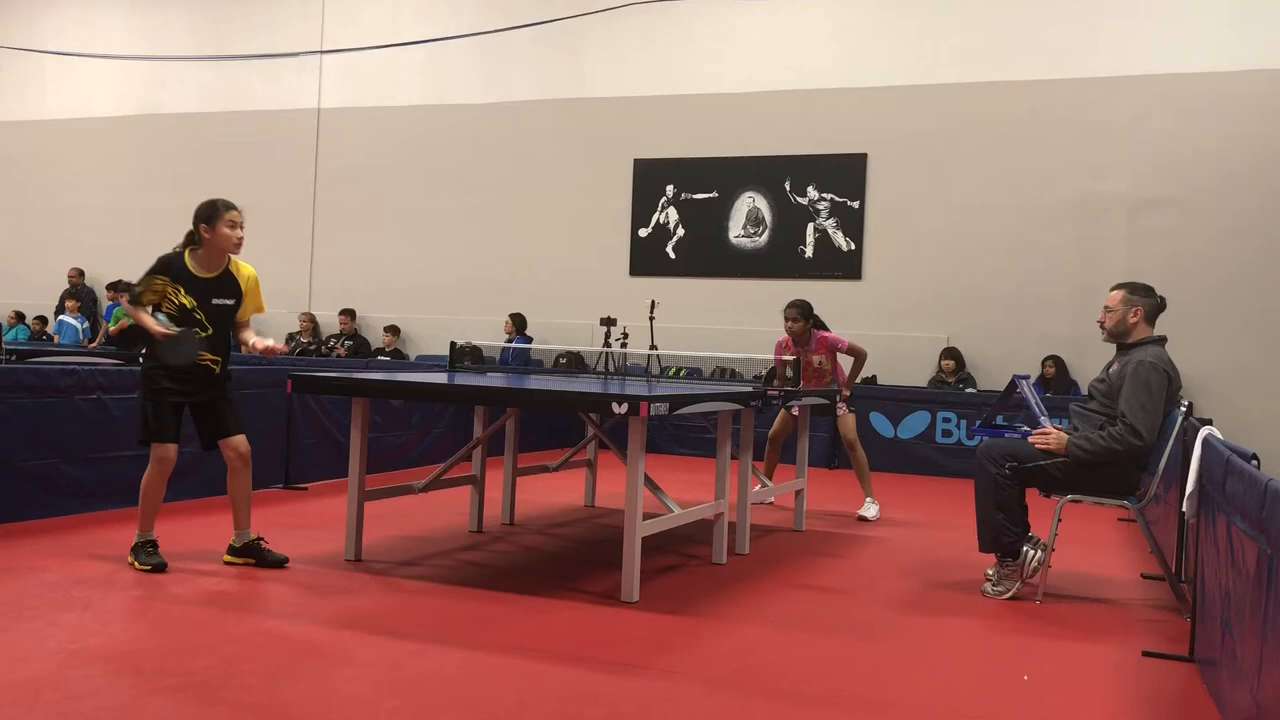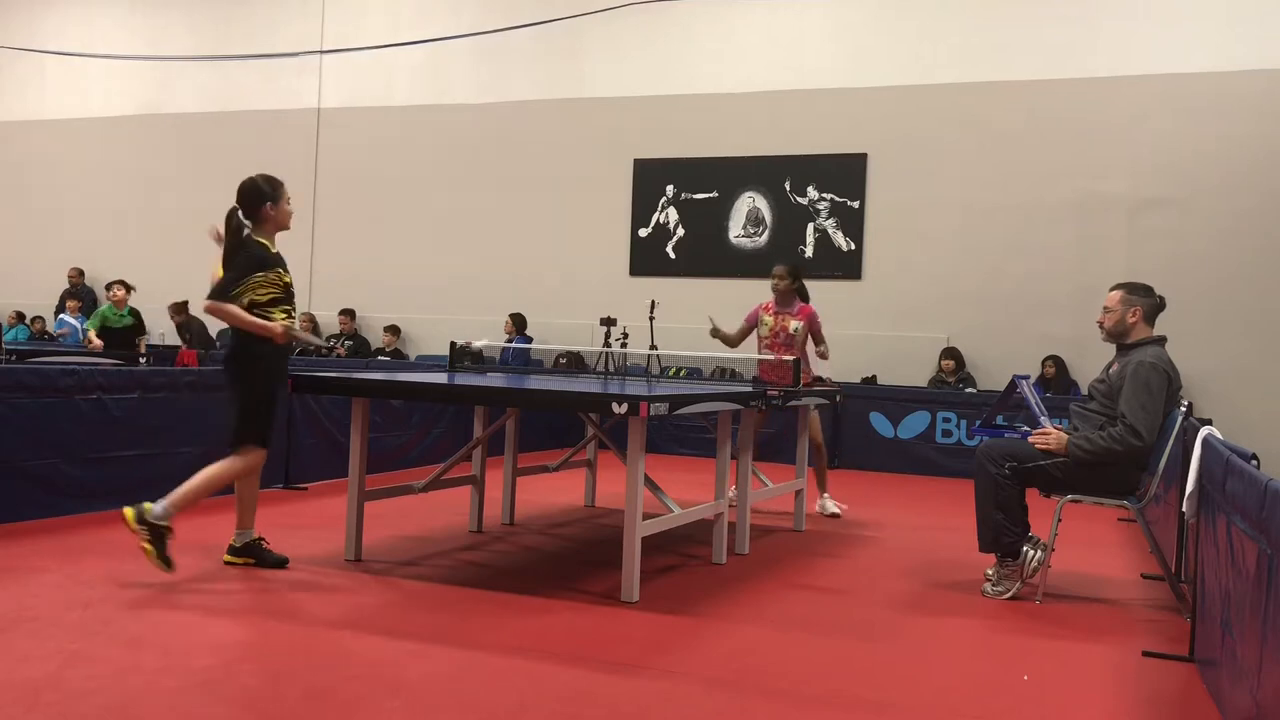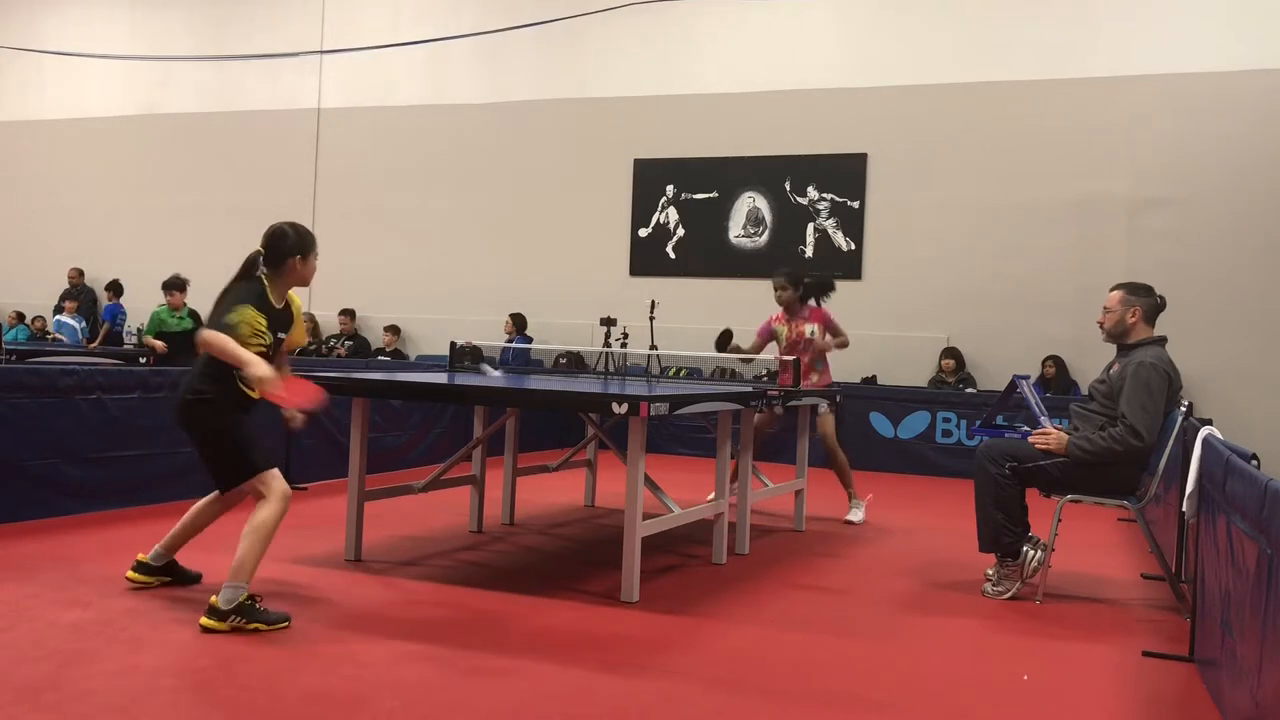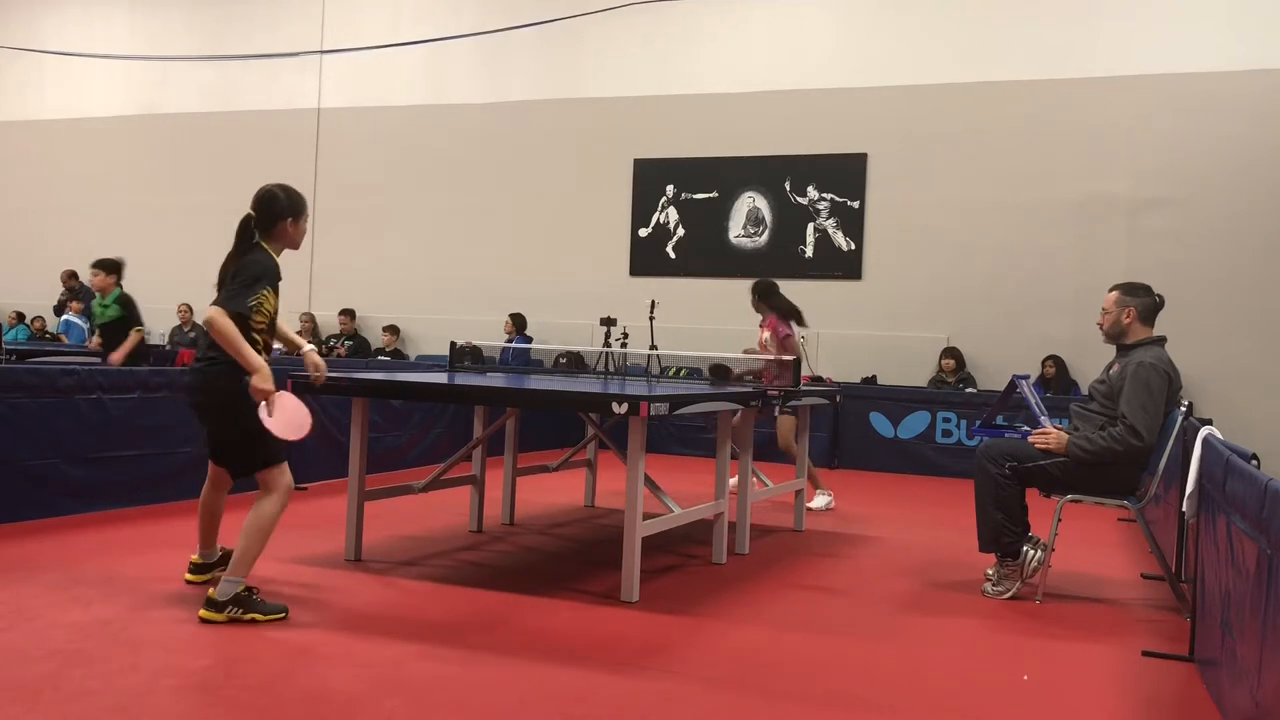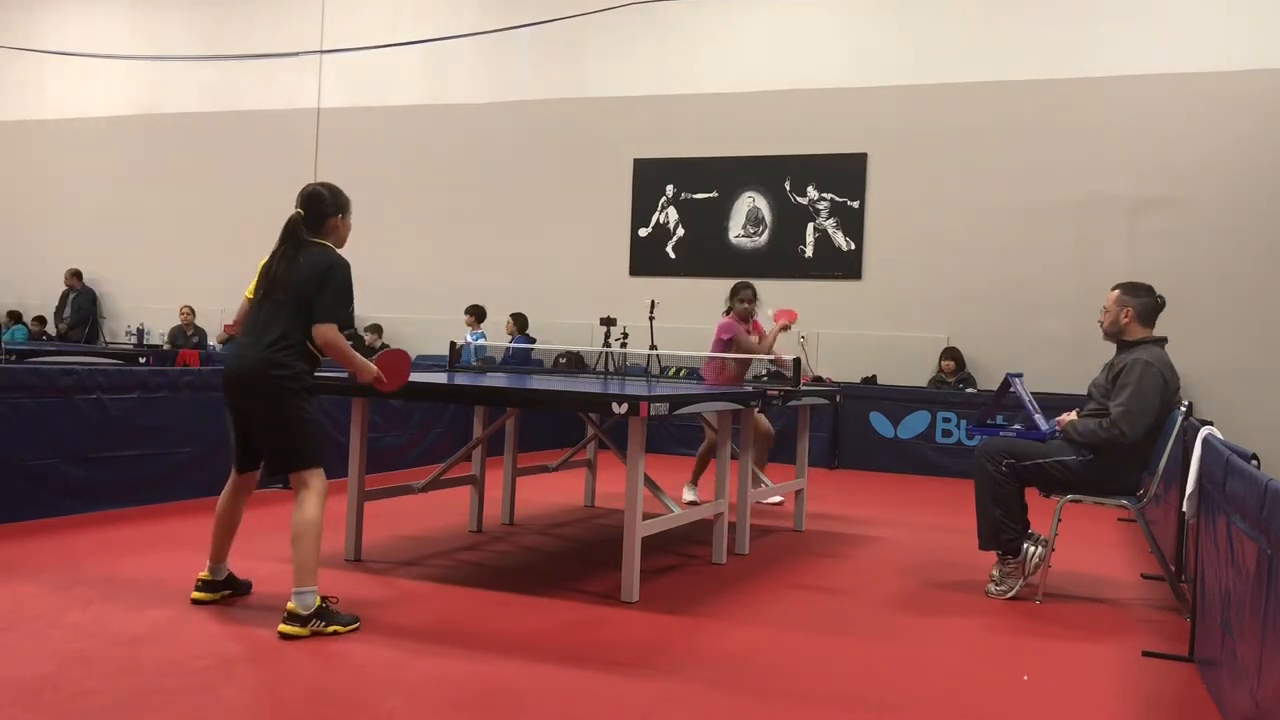
dt=1s
person 1, frame 1
left shoulder: (243, 276)
right shoulder: (170, 267)
left elbow: (240, 327)
right elbow: (133, 305)
left wrist: (256, 342)
right wrist: (153, 327)
left hip: (211, 380)
right hip: (164, 377)
left knee: (239, 452)
right knee: (164, 456)
left ankle: (243, 542)
right ankle: (143, 542)
person 1, frame 2
left shoulder: (264, 249)
right shoulder: (254, 255)
right elbow: (213, 304)
right wrist: (267, 326)
left hip: (265, 366)
right hip: (253, 365)
left knee: (253, 454)
right knee: (249, 458)
left ankle: (244, 541)
right ankle: (154, 516)
person 1, frame 3
left shoulder: (287, 305)
right shoulder: (249, 295)
left elbow: (280, 358)
right elbow: (206, 336)
left wrist: (285, 403)
right wrist: (251, 361)
left hip: (223, 407)
right hip: (211, 407)
left knee: (233, 493)
right knee: (274, 492)
left ankle: (155, 562)
right ankle: (228, 603)
person 1, frame 4
left shoulder: (258, 261)
right shoulder: (259, 266)
right elbow: (215, 318)
left wrist: (300, 345)
right wrist: (257, 369)
left hip: (215, 385)
right hip: (227, 388)
left knee: (222, 473)
right knee: (277, 484)
left ankle: (207, 558)
right ankle: (227, 595)
person 1, frame 5
left shoulder: (279, 258)
right shoulder: (333, 265)
left elbow: (241, 319)
right elbow: (324, 335)
right wrist: (362, 367)
left hip: (240, 373)
right hip: (279, 381)
left knee: (244, 476)
right knee: (311, 484)
left ankle: (214, 577)
right ankle: (303, 607)
person 2, frame 1
left shoulder: (1147, 364)
right shoulder: (1131, 356)
left elbow: (1133, 437)
left wrist: (1069, 445)
right wrist: (1067, 433)
left hip: (1109, 468)
right hip: (1093, 454)
left knee: (994, 455)
right knee: (997, 453)
left ankle: (1013, 553)
right ankle: (1019, 545)
person 2, frame 2
left shoulder: (1147, 365)
right shoulder: (1131, 356)
left elbow: (1133, 438)
left wrist: (1069, 446)
right wrist: (1067, 433)
left hip: (1110, 469)
right hip: (1094, 455)
left knee: (994, 454)
right knee: (997, 452)
left ankle: (1013, 554)
right ankle: (1020, 544)
person 2, frame 3
left shoulder: (1147, 365)
right shoulder: (1131, 356)
left elbow: (1133, 438)
left wrist: (1069, 446)
right wrist: (1067, 434)
left hip: (1109, 469)
right hip: (1093, 456)
left knee: (994, 454)
right knee: (998, 452)
left ankle: (1013, 554)
right ankle: (1020, 544)
person 2, frame 4
left shoulder: (1147, 365)
right shoulder: (1132, 357)
left elbow: (1133, 438)
left wrist: (1070, 445)
right wrist: (1069, 434)
left hip: (1107, 469)
right hip: (1094, 456)
left knee: (994, 455)
right knee: (998, 451)
left ankle: (1013, 555)
right ankle: (1019, 544)
person 2, frame 5
left shoulder: (1144, 364)
right shoulder: (1134, 355)
left elbow: (1120, 431)
left wrist: (1072, 427)
right wrist: (1077, 419)
left hip: (1106, 466)
right hip: (1094, 453)
left knee: (993, 454)
right knee: (998, 449)
left ankle: (1014, 551)
right ankle: (1020, 542)
person 3, frame 1
left shoulder: (827, 340)
right shoulder: (782, 346)
left elbow: (861, 354)
left wrist: (847, 386)
left knee: (850, 439)
right knee: (774, 436)
left ankle: (870, 501)
person 3, frame 2
left shoulder: (808, 313)
right shoulder: (761, 310)
left elbow: (820, 343)
right elbow: (735, 340)
left wrist: (823, 352)
right wrist: (717, 332)
left hip: (798, 384)
left knee: (816, 442)
left ankle: (823, 497)
right ankle: (739, 489)
person 3, frame 3
left shoulder: (819, 315)
right shoulder: (774, 323)
left elbow: (844, 340)
right elbow: (749, 356)
left wrist: (831, 344)
right wrist: (735, 350)
left hip: (819, 387)
left knee: (829, 443)
right knee: (752, 433)
left ankle: (855, 502)
right ankle: (731, 486)
person 3, frame 4
left shoulder: (778, 323)
right shoulder: (766, 323)
left elbow: (797, 357)
left wrist: (762, 355)
right hip: (768, 387)
left knee: (787, 444)
right knee: (738, 426)
left ankle: (823, 492)
person 3, frame 5
left shoulder: (755, 326)
right shoulder: (728, 325)
left elbow: (770, 355)
right elbow: (759, 351)
right wrist: (776, 329)
right hip: (712, 387)
left knee: (767, 433)
right knee: (713, 439)
right ankle: (691, 486)
